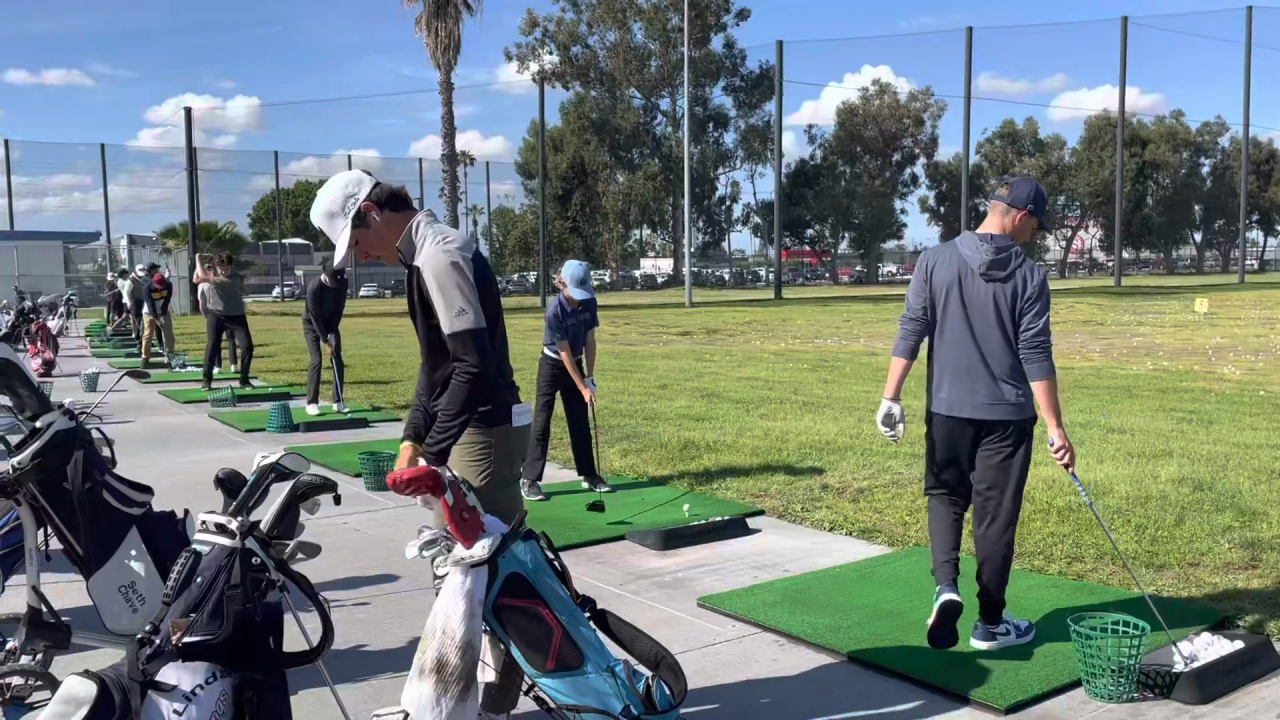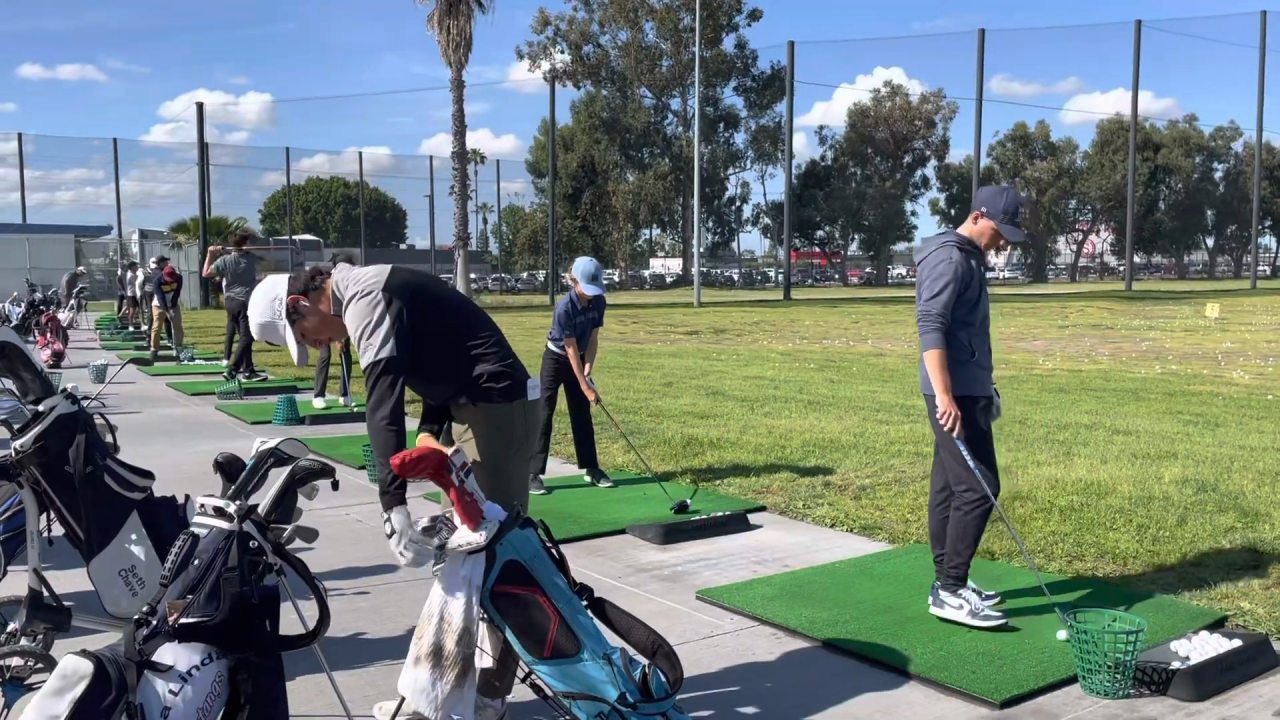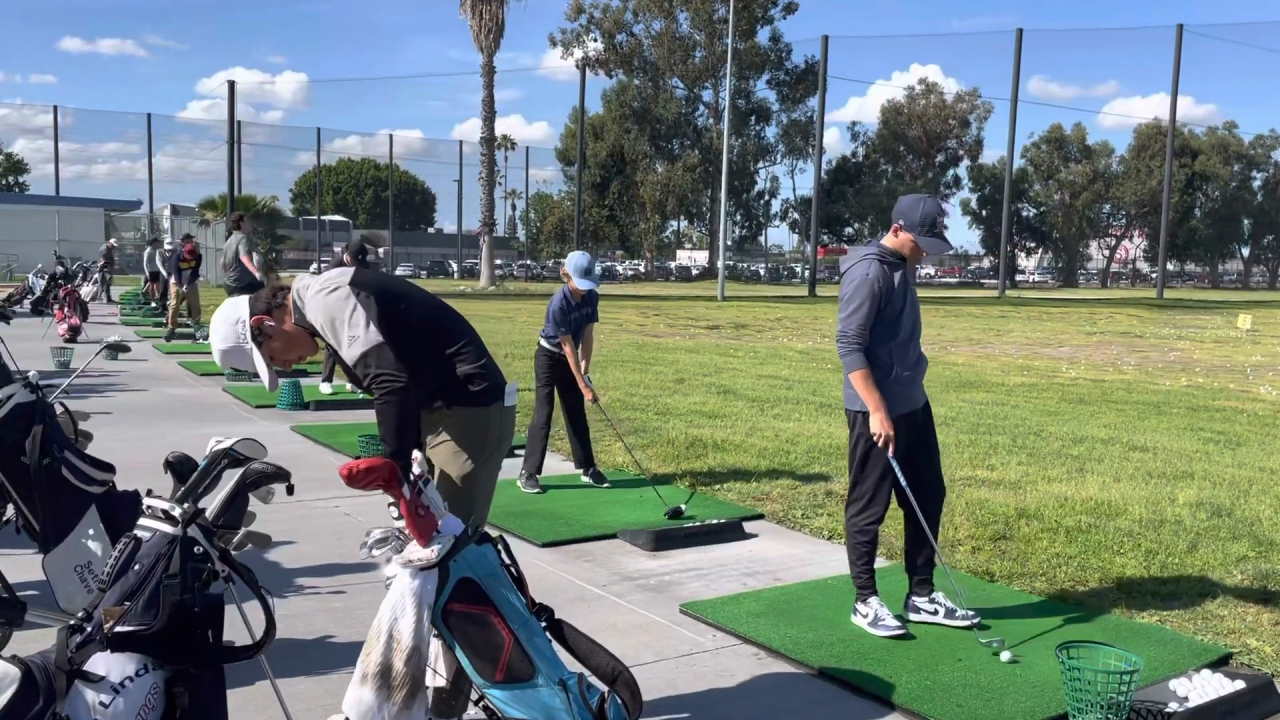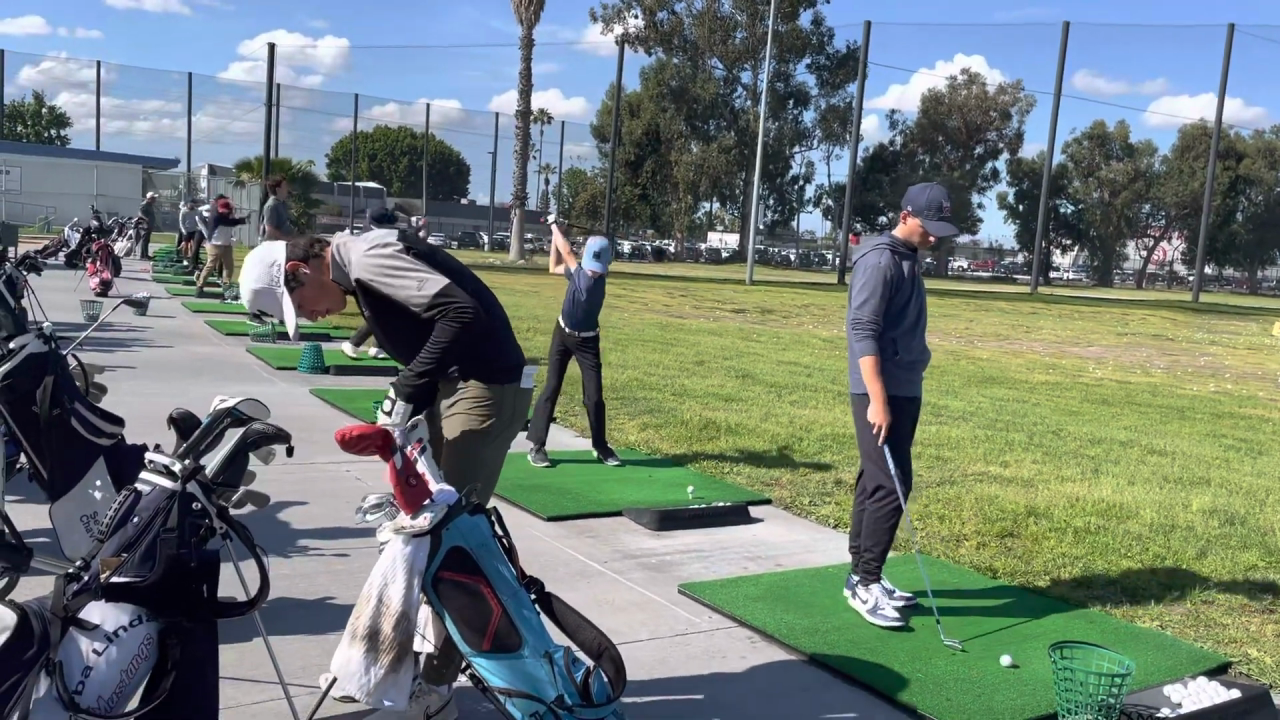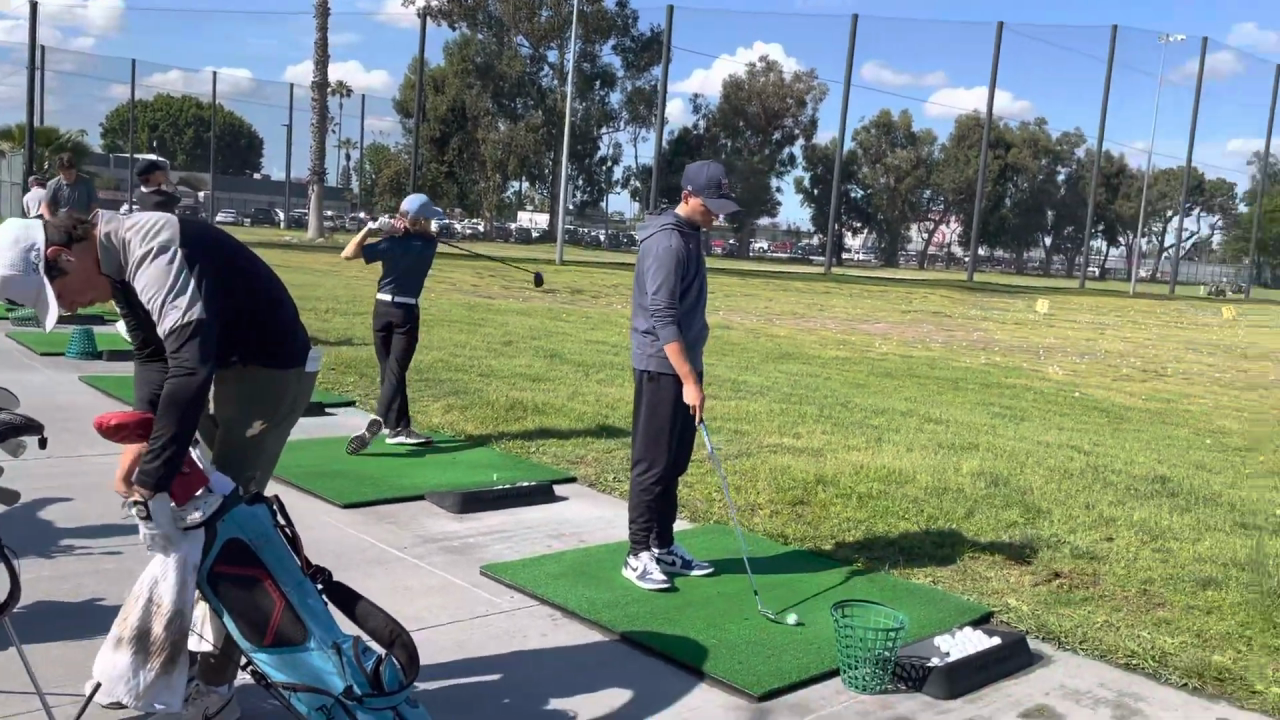
dt=1s
person 1, frame 1
left shoulder: (440, 253)
right shoulder: (422, 256)
left elbow: (473, 364)
left wrist: (432, 453)
right wrist: (413, 440)
left hip: (485, 427)
right hip: (460, 427)
person 1, frame 2
left shoulder: (362, 298)
right shoulder: (367, 291)
left elbow: (383, 403)
left wrist: (394, 507)
right wrist: (430, 431)
left hip: (496, 406)
right hip: (479, 403)
person 1, frame 3
left shoulder: (324, 299)
right shoulder: (326, 303)
left elbow: (391, 383)
right elbow: (402, 379)
left wrist: (397, 475)
right wrist: (403, 473)
left hip: (468, 410)
right hip: (445, 409)
person 1, frame 4
left shoulder: (367, 256)
right shoulder: (358, 271)
left elbow: (463, 314)
left wrist: (404, 392)
right wrist: (401, 418)
left hip: (486, 387)
right hip: (454, 384)
right ankle: (416, 653)
person 1, frame 5
left shoulder: (152, 247)
right shoulder: (105, 254)
left elbow: (188, 368)
right elbow: (152, 353)
left wrist: (151, 480)
right wrist: (139, 437)
left hip: (268, 367)
right hip: (224, 363)
person 2, frame 1
left shoulder: (934, 260)
right shoulder: (1029, 273)
left elbow: (911, 333)
right elbow: (1036, 355)
left wrist: (891, 397)
right wrist: (1055, 427)
left hip: (949, 409)
right hip: (1008, 415)
left knee: (945, 500)
right knee: (996, 517)
left ankle: (947, 589)
right ankle: (990, 622)
person 2, frame 2
left shoulder: (967, 257)
right shoulder: (949, 258)
right elbow: (930, 330)
left wrist: (985, 386)
right wrist: (943, 395)
left hip: (966, 389)
right hip: (957, 394)
left knee: (949, 487)
right knee: (978, 489)
left ankle: (946, 581)
right ankle: (953, 591)
person 2, frame 3
left shoulder: (901, 267)
right shoulder: (867, 273)
right elbow: (849, 347)
right wrist: (877, 411)
left hip: (913, 403)
right hip: (877, 410)
left knee: (928, 495)
right knee: (869, 506)
left ankle: (922, 596)
right ankle: (865, 601)
person 2, frame 4
left shoulder: (909, 258)
right shoulder: (879, 261)
right elbow: (863, 334)
right wrist: (877, 399)
left hip: (905, 390)
right hip: (880, 392)
left knee: (875, 483)
right knee: (890, 485)
left ankle: (861, 574)
right ankle: (867, 584)
person 2, frame 5
left shoulder: (689, 235)
right shoulder: (666, 242)
right elbow: (663, 318)
right wrist: (689, 380)
left hip: (682, 363)
right hip: (662, 367)
left knee: (674, 464)
right knee: (653, 463)
left ankle: (663, 547)
right ankle: (638, 554)
person 3, frame 1
left shoulder: (589, 303)
right shoulder: (554, 311)
left elbow: (590, 341)
right elbow: (564, 352)
left wrist: (589, 377)
right wrist: (582, 386)
left hip: (575, 364)
right hip: (552, 365)
left knee: (580, 421)
right knee: (542, 421)
left ankle: (589, 474)
right ankle: (529, 480)
person 3, frame 2
left shoulder: (598, 302)
right shoulder: (564, 308)
left elbow: (592, 339)
right elbow: (571, 349)
left wrist: (588, 372)
right wrist: (585, 386)
left hip: (578, 360)
right hip: (555, 359)
left knee: (582, 415)
right knee: (544, 415)
left ankle: (591, 468)
right ankle: (532, 474)
person 3, frame 3
left shoulder: (591, 298)
right shoulder: (558, 304)
left elbow: (587, 336)
right elbow: (567, 346)
left wrist: (585, 373)
right wrist: (582, 385)
left hip: (569, 358)
right hip: (548, 357)
left knee: (577, 414)
right knee: (543, 413)
left ankle: (588, 468)
right ankle: (528, 473)
person 3, frame 4
left shoulder: (594, 282)
right shoulder: (580, 271)
left elbow: (567, 252)
right elbow: (554, 267)
left wrist: (554, 225)
right wrist: (555, 233)
left hip: (587, 341)
right hip: (563, 334)
left knee: (594, 395)
right knee: (551, 388)
left ankle: (600, 446)
right ankle: (536, 445)
person 3, frame 5
left shoulder: (391, 244)
right shoulder: (430, 244)
left elbow: (347, 254)
right elbow: (425, 233)
left wrist: (370, 227)
right wrist: (400, 228)
left hip: (382, 308)
right hip: (407, 312)
left knee: (389, 370)
right knee: (396, 372)
left ankle: (398, 427)
right ankle: (377, 421)
